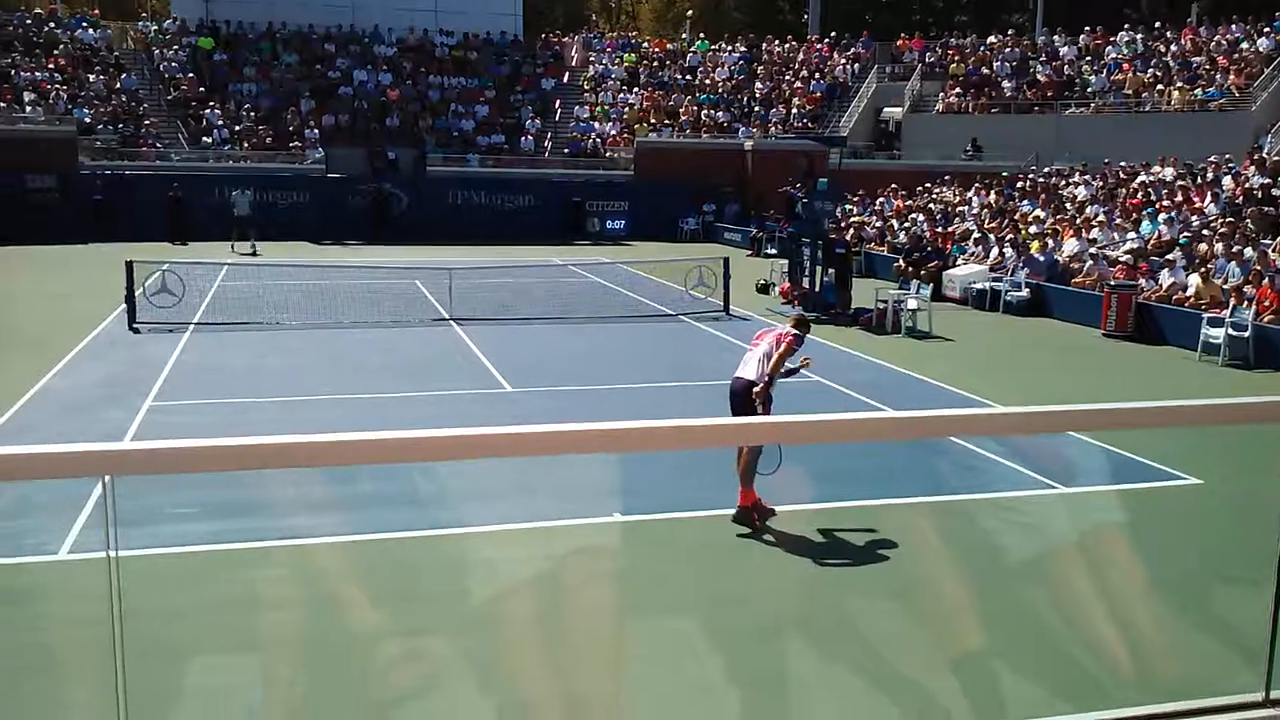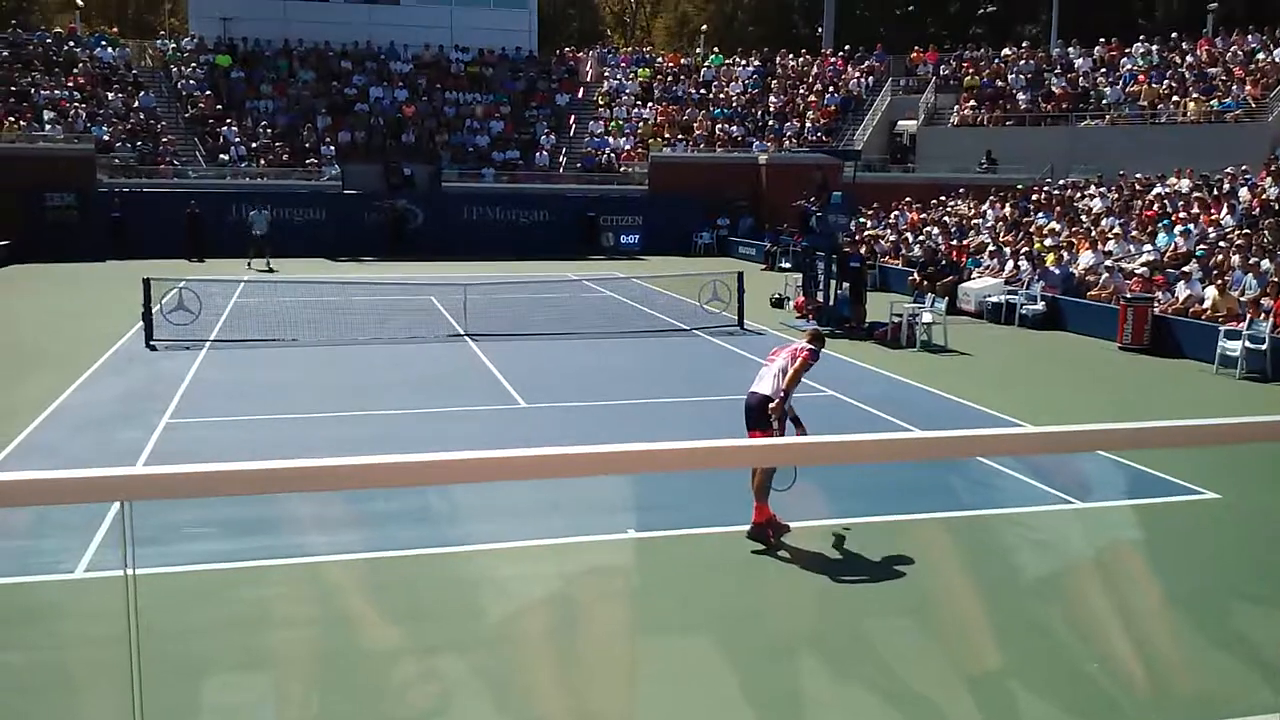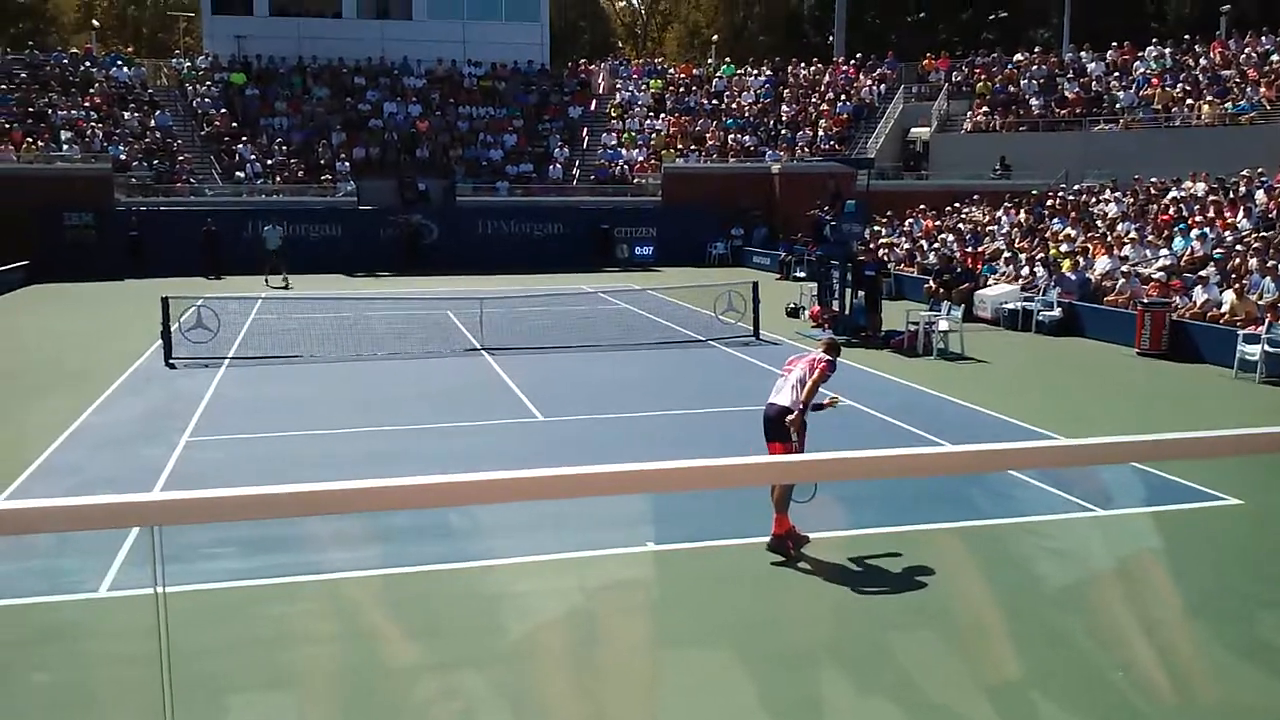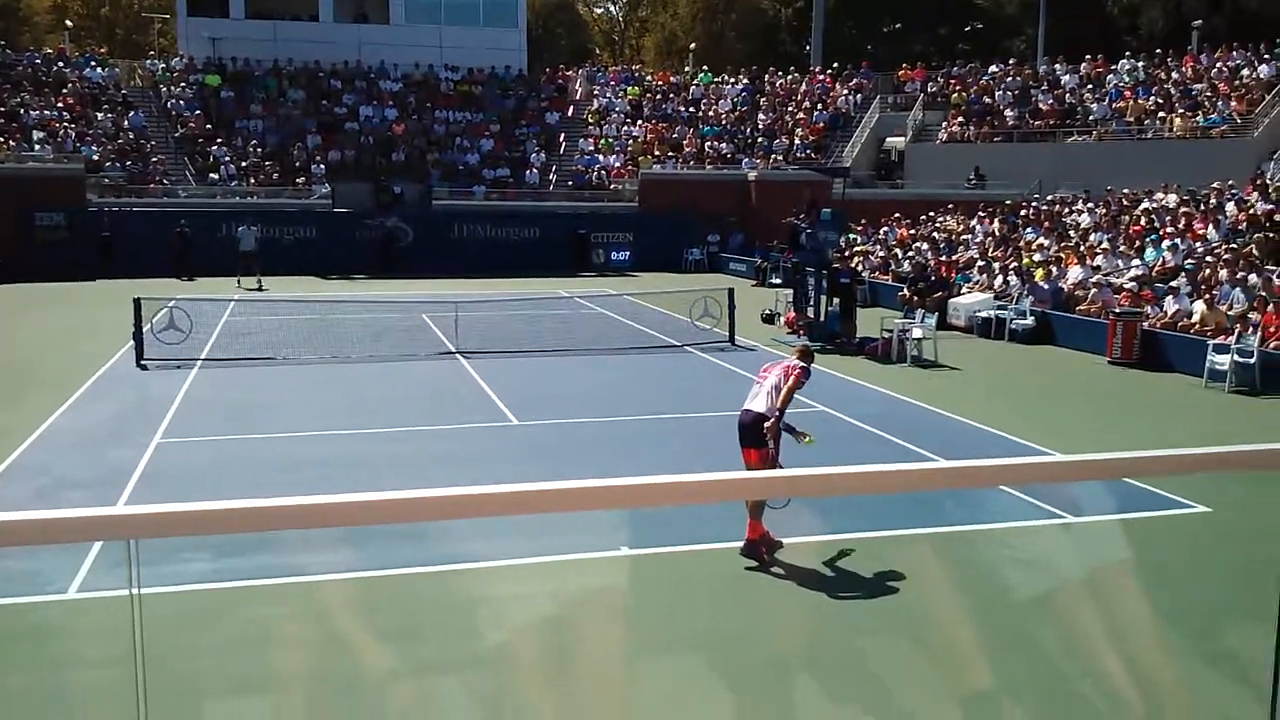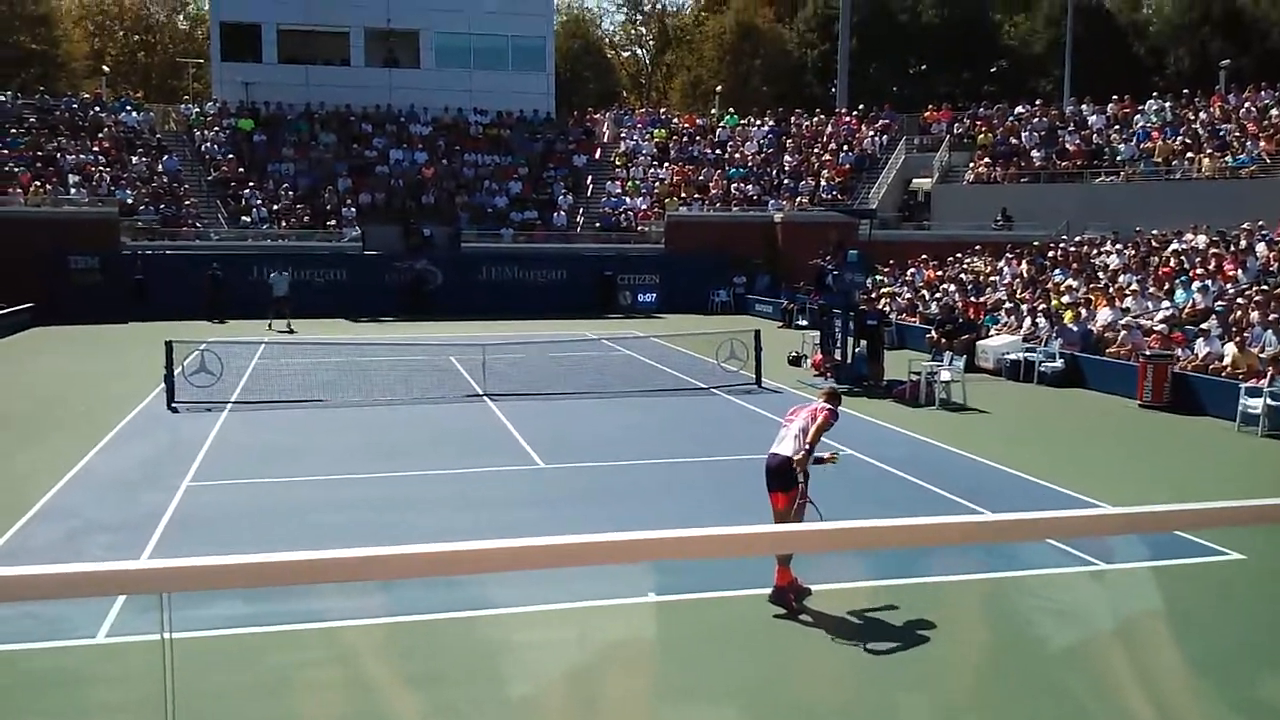
dt=0.5s
person 1, frame 1
left shoulder: (765, 332)
right shoulder: (794, 335)
right elbow: (779, 357)
left wrist: (796, 369)
right wrist: (765, 385)
left hip: (738, 383)
right hip: (753, 388)
left knee: (745, 446)
right knee: (753, 448)
left ankle: (750, 501)
right ankle: (744, 507)
person 1, frame 2
left shoulder: (782, 349)
right shoulder: (810, 350)
right elbow: (794, 372)
left wrist: (798, 423)
right wrist: (781, 400)
left hip: (753, 398)
right hip: (768, 403)
right knee: (768, 464)
left ankle: (765, 517)
right ankle: (758, 524)
person 1, frame 3
left shoulder: (796, 358)
right shoulder: (827, 360)
right elbow: (813, 383)
left wrist: (821, 405)
right wrist: (800, 412)
left hip: (771, 410)
right hip: (788, 415)
left ankle: (785, 528)
right ankle: (778, 535)
person 1, frame 4
left shoulder: (771, 366)
right shoulder: (802, 368)
right elbow: (788, 390)
left wrist: (791, 430)
right wrist: (777, 418)
left hip: (746, 416)
right hip: (763, 422)
left ankle: (758, 534)
right ankle: (752, 540)
person 1, frame 5
left shoulder: (798, 409)
right shoulder: (829, 410)
right elbow: (818, 427)
left wrist: (819, 459)
right wrist: (807, 453)
left hip: (773, 460)
right hip: (789, 465)
left ankle: (787, 581)
right ankle: (780, 588)
